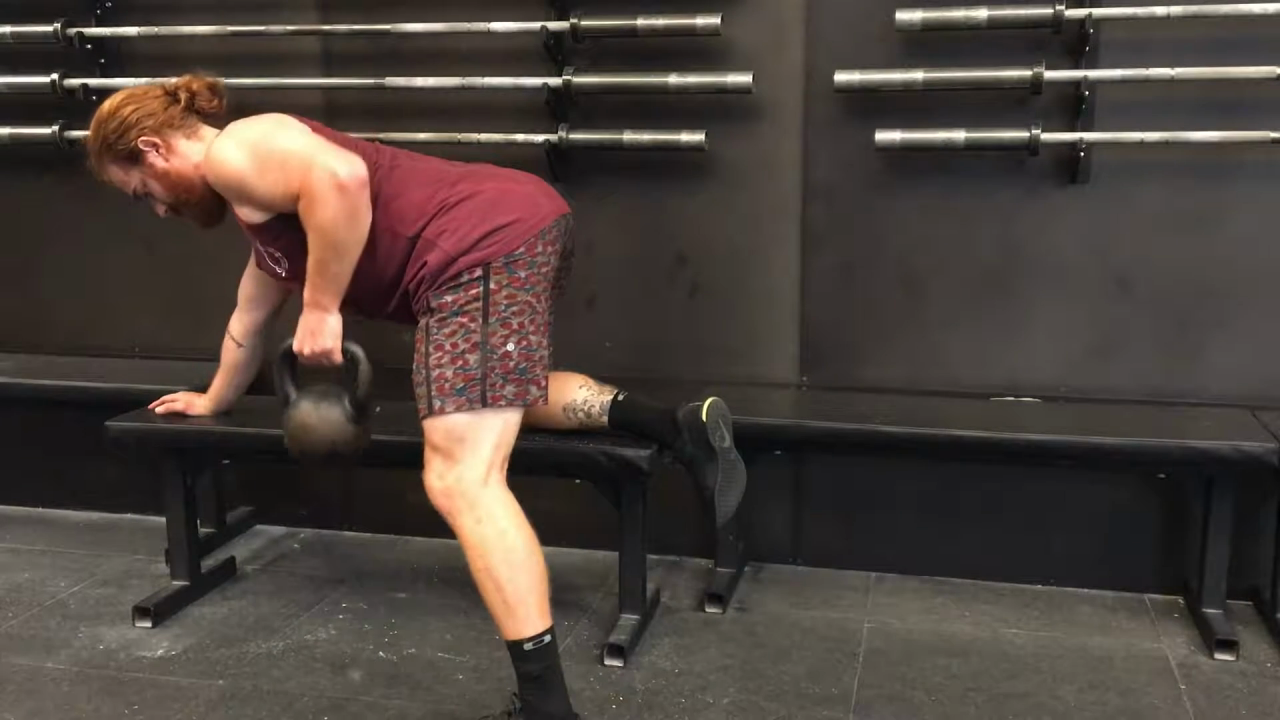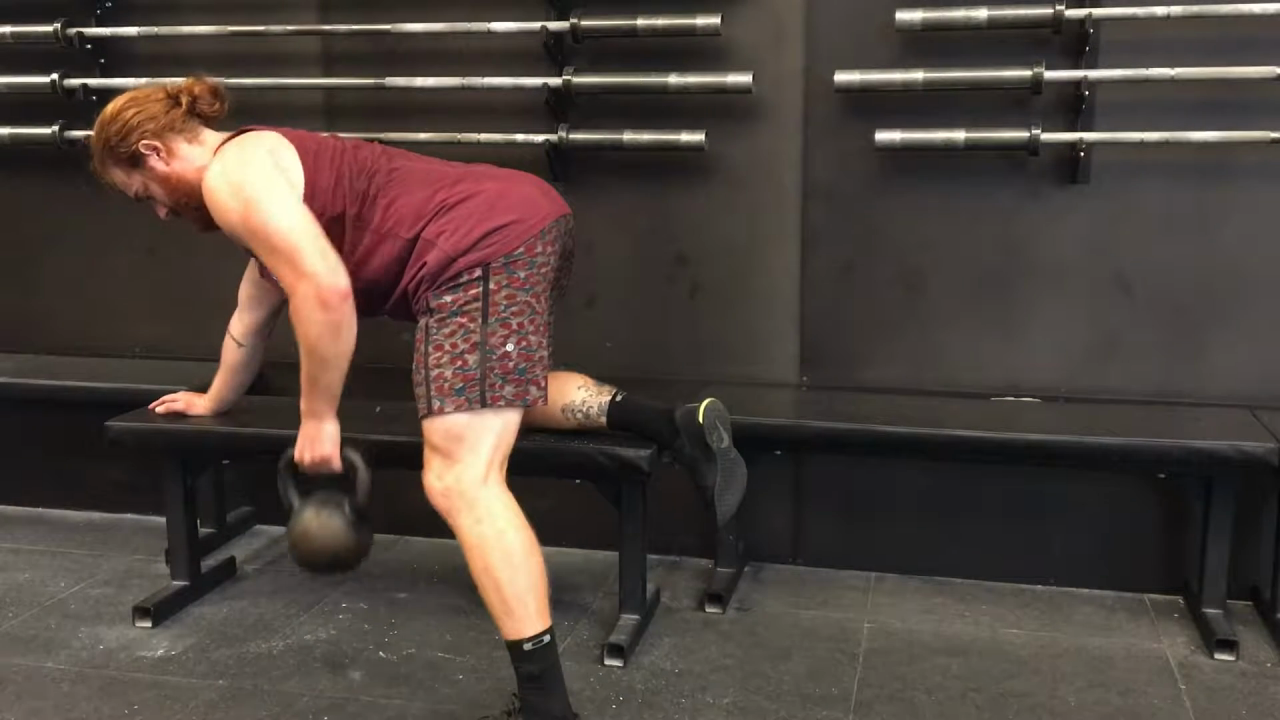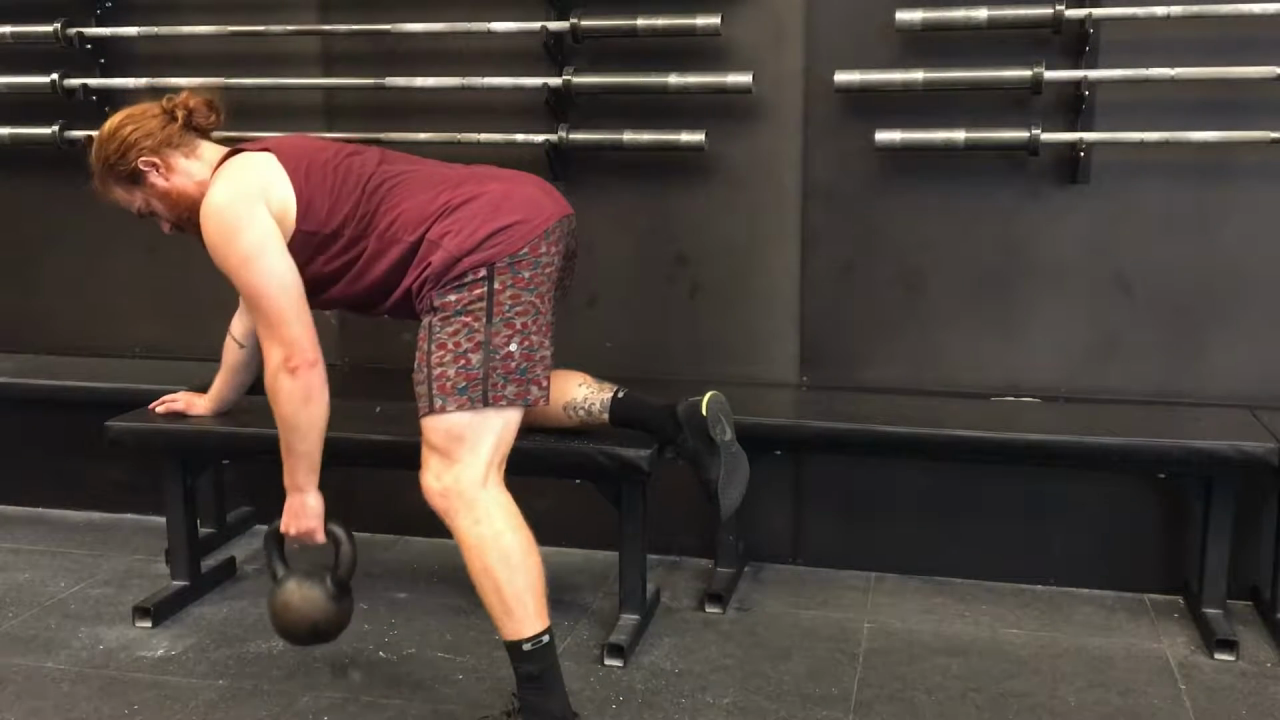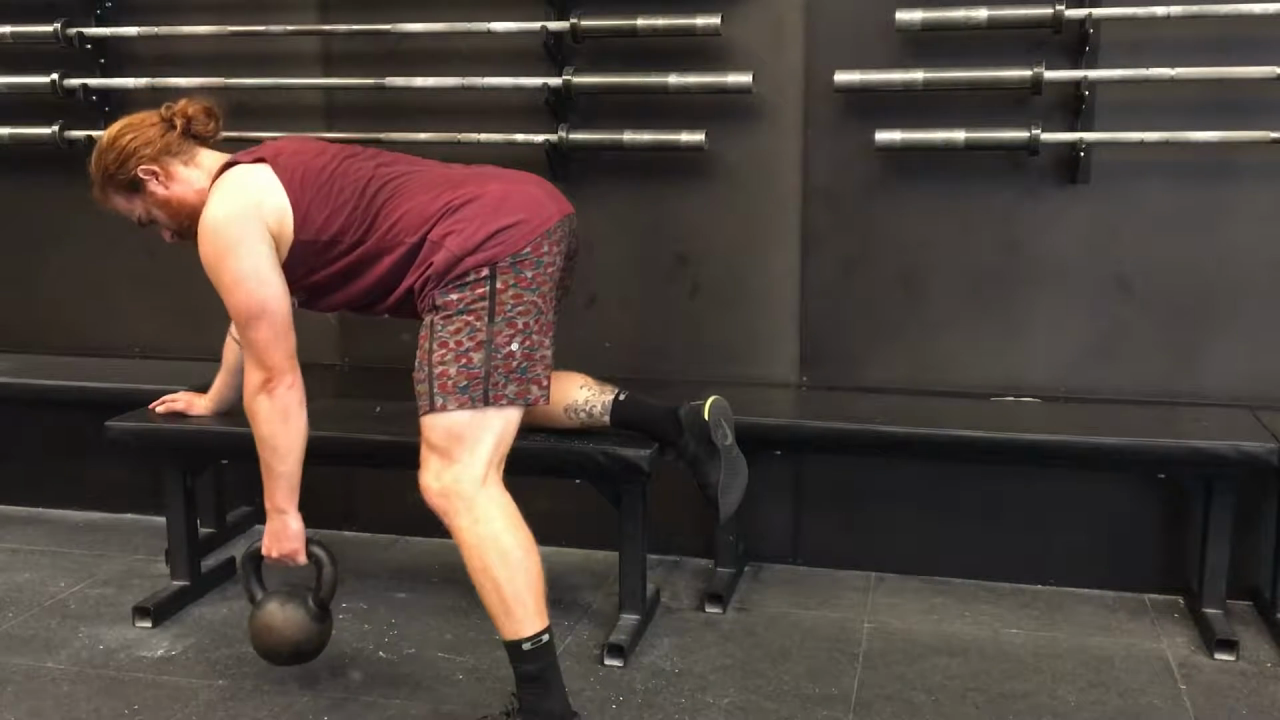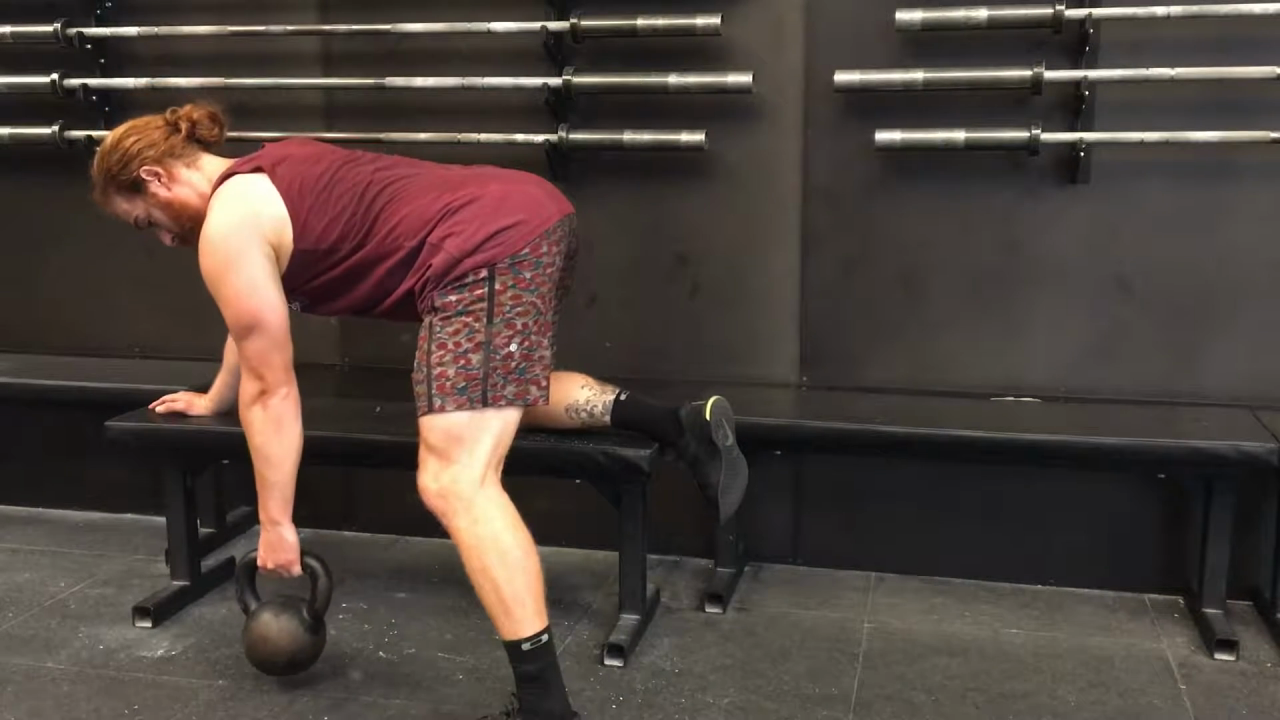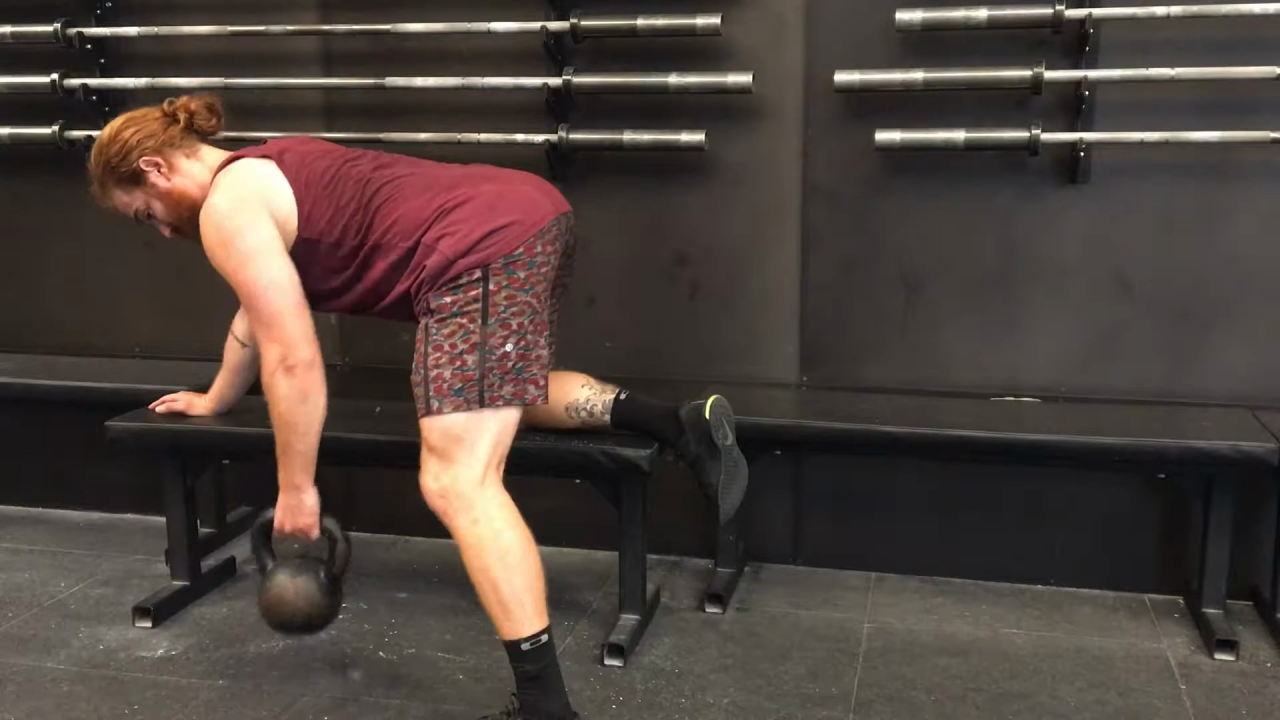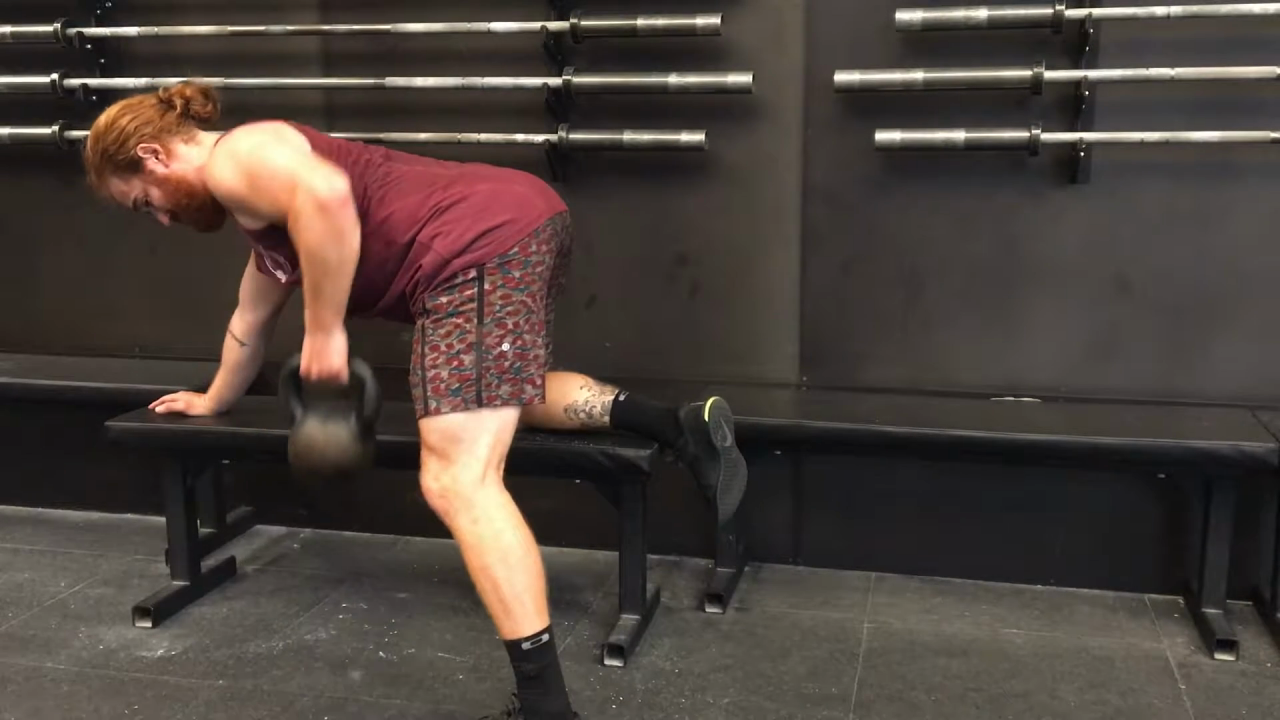
dt=0.3s
person 1, frame 1
left shoulder: (234, 153)
right shoulder: (259, 179)
left elbow: (343, 184)
right elbow: (252, 313)
left wrist: (321, 312)
right wrist: (213, 400)
left hip: (483, 244)
right hip: (523, 215)
left knee: (461, 483)
right knee: (501, 393)
right ankle: (681, 427)
person 1, frame 2
left shoulder: (230, 176)
right shoulder: (264, 175)
left elbow: (326, 290)
right elbow: (254, 312)
left wrist: (318, 420)
right wrist: (214, 400)
left hip: (483, 246)
right hip: (525, 214)
left knee: (461, 484)
right knee: (500, 392)
right ankle: (676, 427)
person 1, frame 3
left shoulder: (227, 203)
right shoulder: (263, 171)
left elbow: (296, 361)
right elbow: (258, 315)
left wrist: (302, 493)
right wrist: (214, 400)
left hip: (484, 249)
right hip: (527, 214)
left knee: (458, 485)
right knee: (496, 392)
right ankle: (679, 420)
person 1, frame 4
left shoulder: (226, 217)
right shoulder: (265, 175)
left elbow: (275, 378)
right elbow: (256, 323)
left wrist: (282, 514)
right wrist: (213, 401)
left hip: (487, 249)
right hip: (529, 211)
left knee: (457, 484)
right knee: (500, 391)
right ankle: (681, 424)
person 1, frame 5
left shoulder: (228, 228)
right shoulder: (267, 176)
left elbow: (270, 389)
right elbow: (257, 328)
left wrist: (275, 525)
right wrist: (213, 400)
left hip: (486, 250)
right hip: (530, 211)
left knee: (455, 484)
right knee: (499, 394)
right ankle: (682, 423)
person 1, frame 6
left shoulder: (228, 207)
right shoulder: (264, 172)
left elbow: (294, 362)
right elbow: (259, 315)
left wrist: (296, 491)
right wrist: (214, 399)
left hip: (483, 250)
right hip: (528, 211)
left knee: (458, 485)
right knee: (499, 392)
right ankle: (682, 423)
person 1, frame 7
left shoulder: (235, 162)
right shoulder: (260, 182)
left elbow: (327, 200)
right elbow: (254, 311)
left wrist: (325, 335)
right wrist: (214, 399)
left hip: (480, 244)
right hip: (525, 213)
left knee: (459, 486)
right knee: (497, 393)
right ankle: (682, 425)
